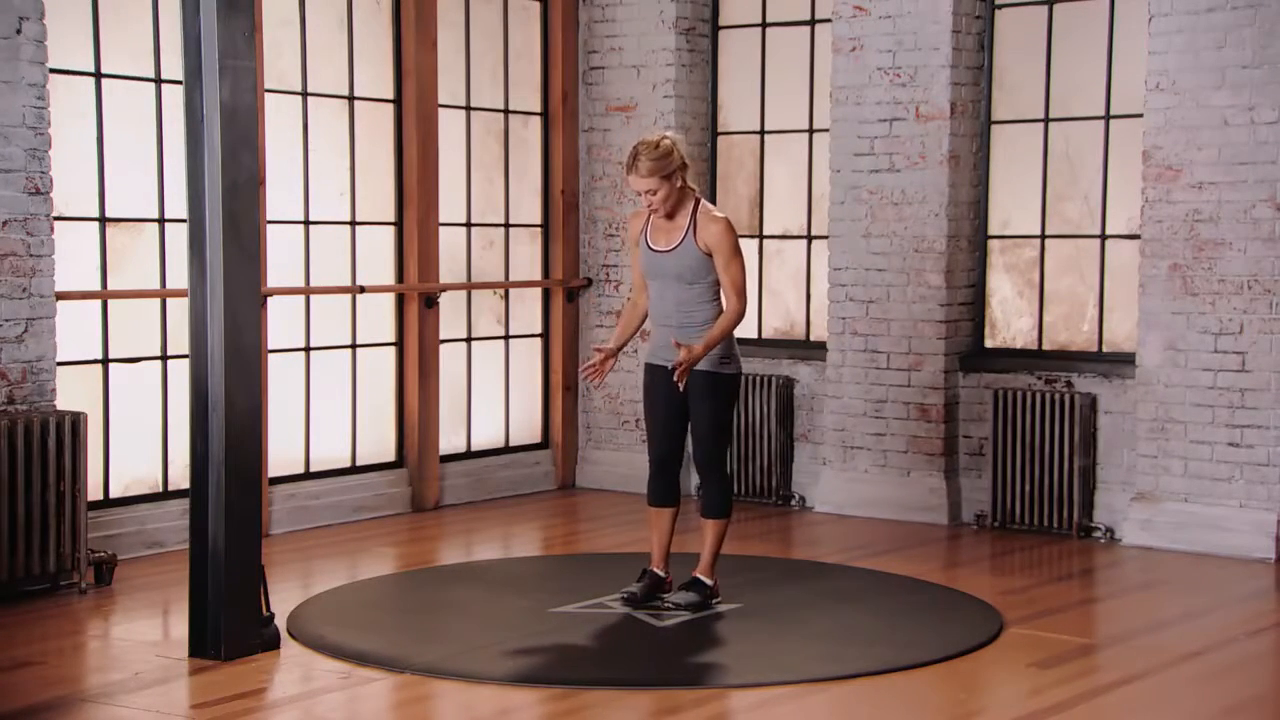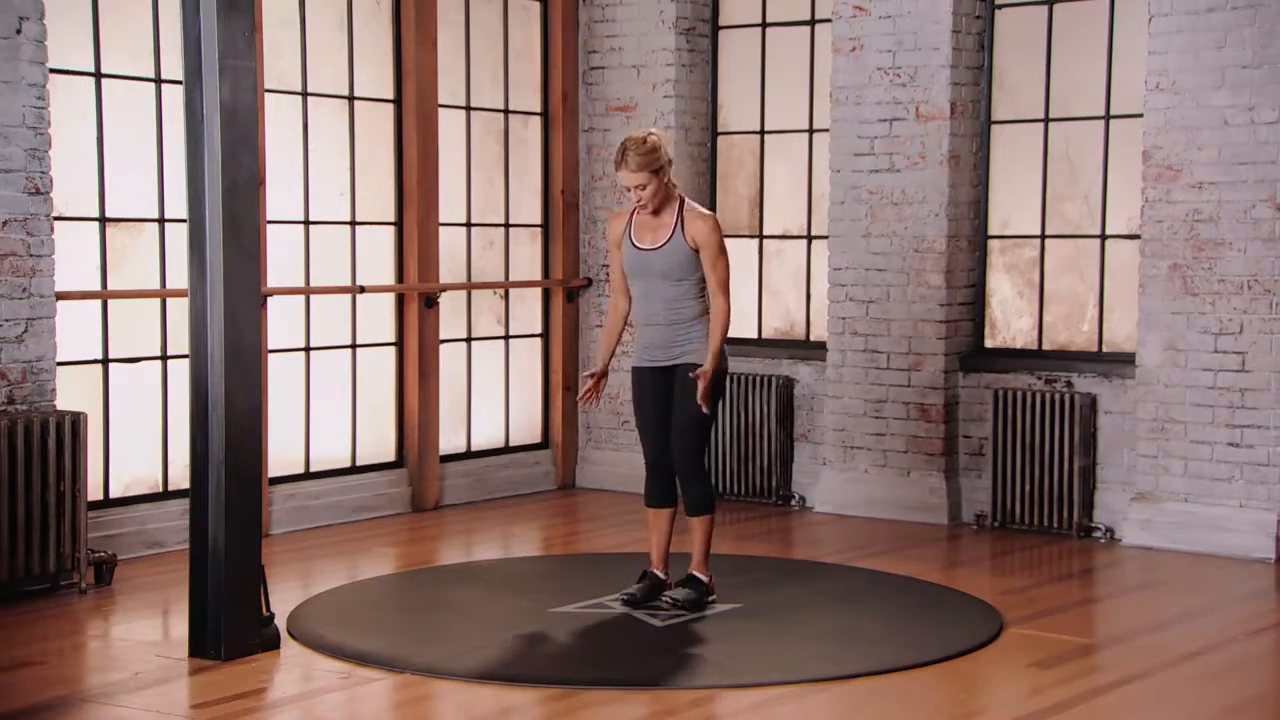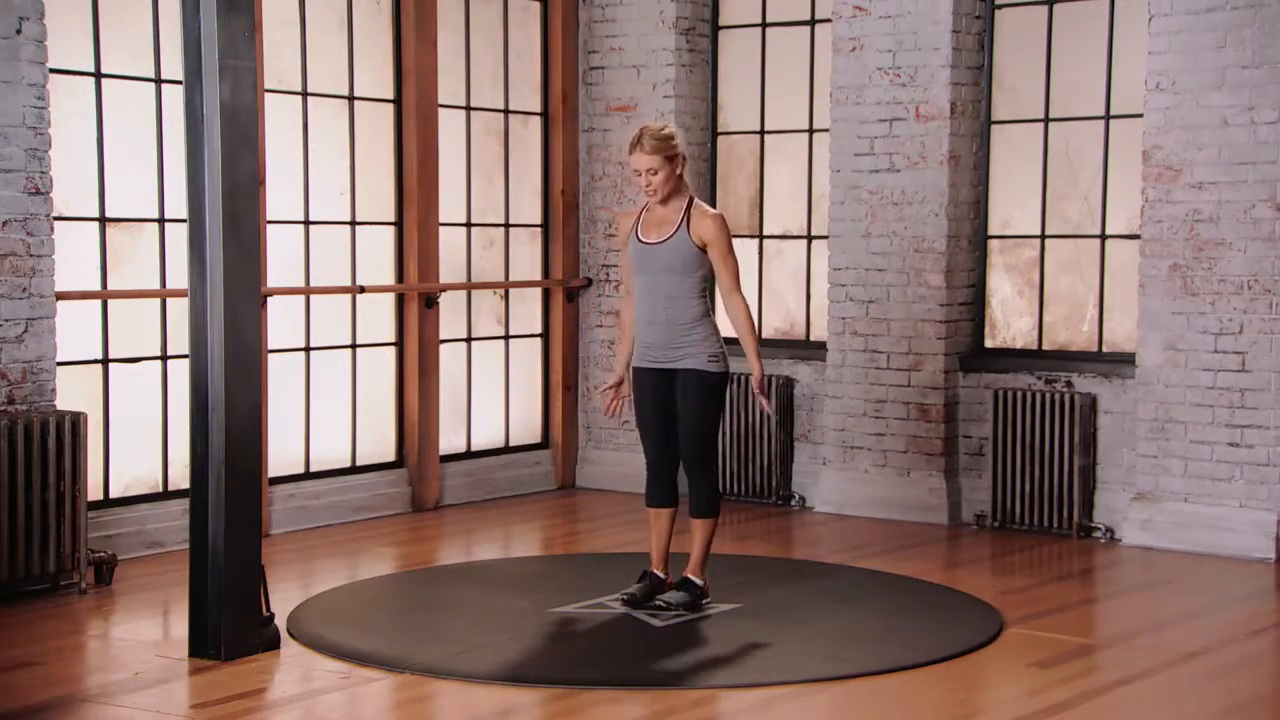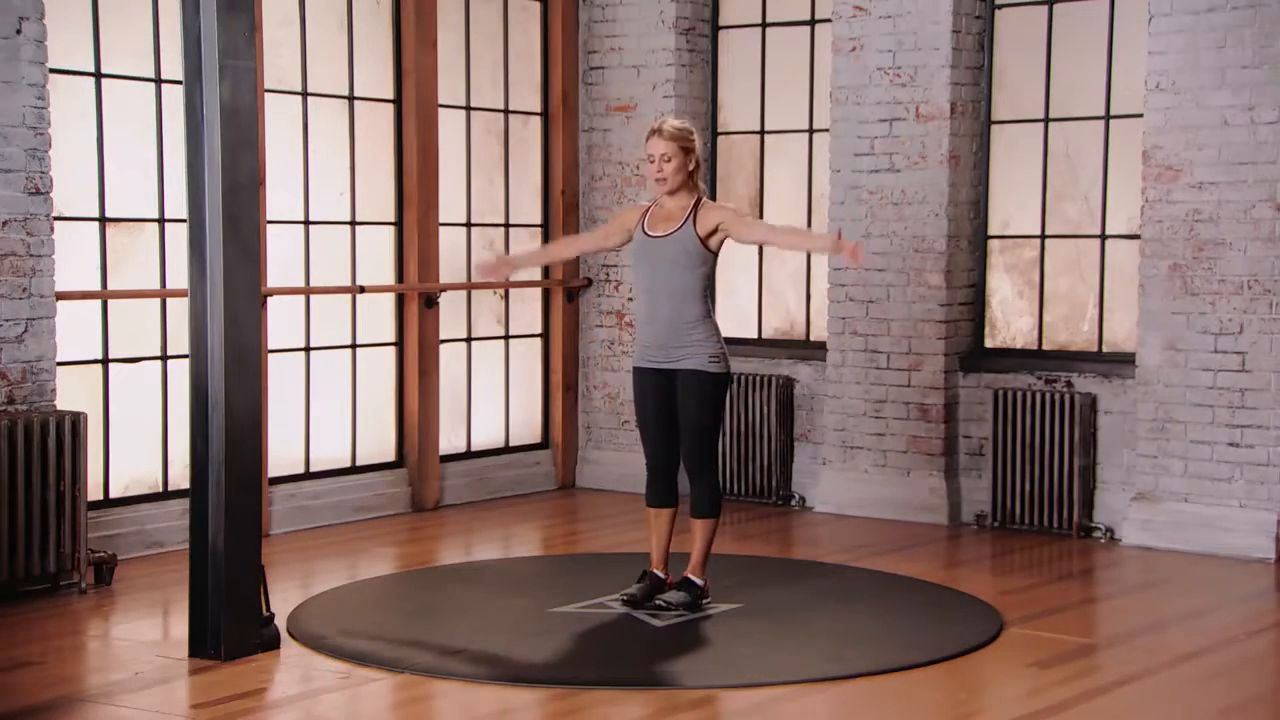
dt=0.5s
person 1, frame 1
left shoulder: (714, 226)
right shoulder: (638, 227)
left elbow: (736, 304)
left wrist: (700, 349)
right wrist: (615, 346)
left hip: (712, 365)
right hip: (661, 362)
left knee: (709, 466)
right knee: (661, 463)
left ankle: (705, 577)
right ankle: (657, 571)
person 1, frame 2
left shoulder: (700, 223)
right shoulder: (619, 226)
left elbow: (720, 300)
right elbow: (620, 300)
left wrist: (710, 365)
right wrist: (602, 362)
left hip: (695, 359)
right hip: (648, 362)
left knee: (687, 462)
right knee: (657, 465)
left ankle: (699, 573)
right ankle: (656, 570)
person 1, frame 3
left shoulder: (706, 222)
right shoulder: (630, 226)
left elbow: (733, 299)
left wrist: (756, 368)
right wrist: (619, 369)
left hip: (698, 362)
right hip: (649, 364)
left knee: (698, 466)
right knee: (658, 465)
left ankle: (695, 577)
right ankle: (656, 570)
person 1, frame 4
left shoulder: (712, 216)
right shoulder: (635, 217)
left elbow: (770, 233)
right elbow: (577, 244)
left wrist: (825, 244)
right wrist: (515, 261)
left hip: (699, 362)
right hip: (649, 362)
left knee: (699, 465)
right knee: (658, 465)
left ankle: (696, 577)
right ankle: (656, 571)
